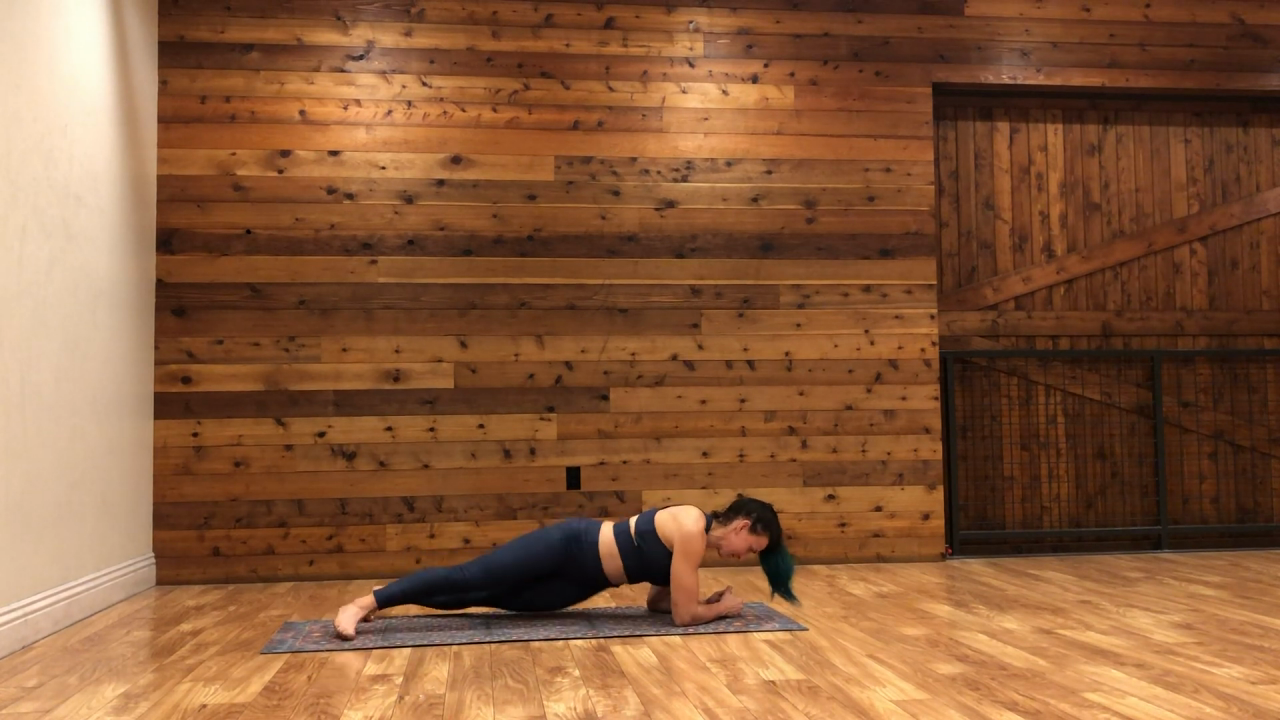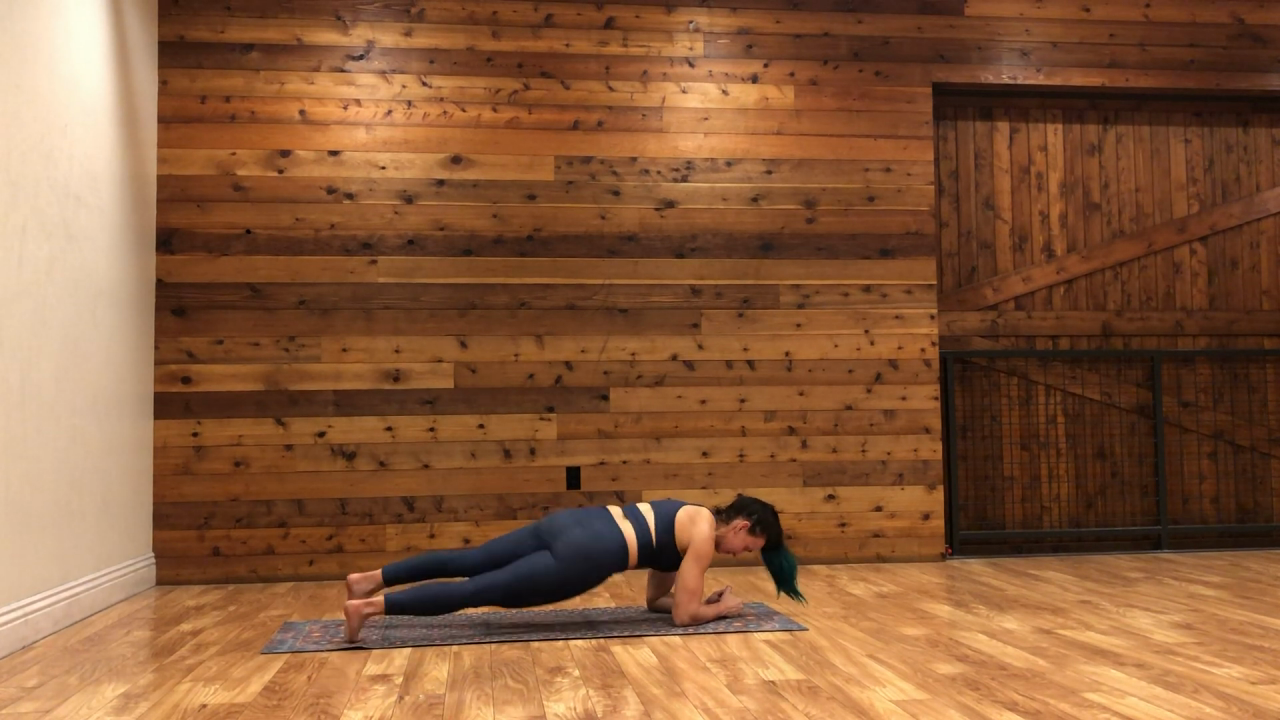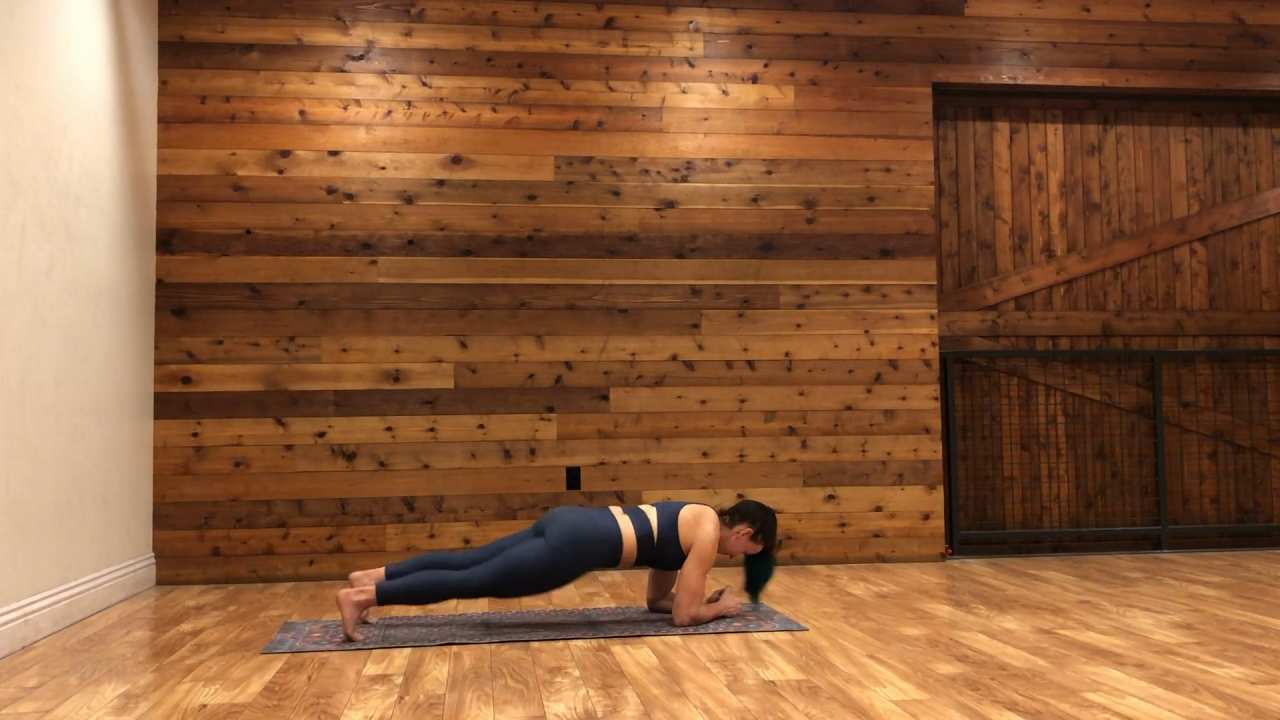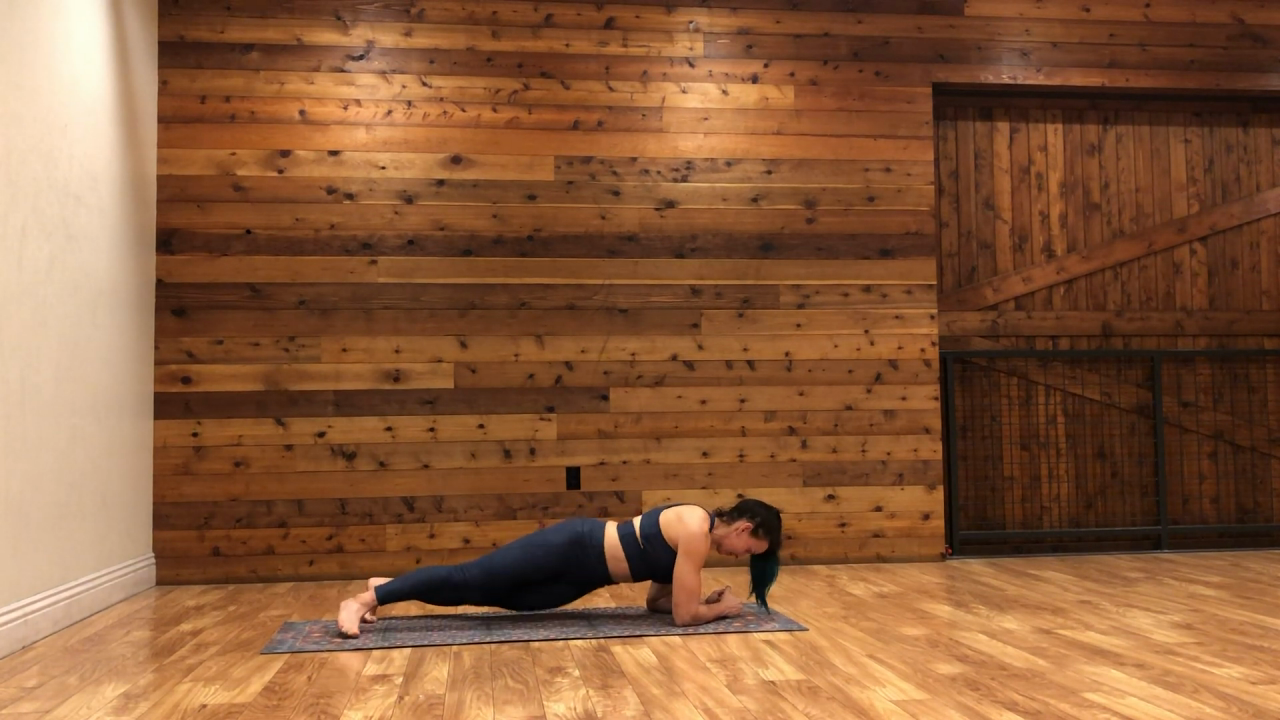
dt=0.7s
person 1, frame 1
left shoulder: (697, 537)
right shoulder: (691, 530)
left elbow: (659, 601)
right elbow: (683, 615)
left wrist: (706, 601)
right wrist: (721, 607)
left hip: (585, 576)
right hip: (570, 546)
left knee: (486, 596)
right knee: (470, 579)
left ankle: (383, 597)
right ankle: (365, 603)
person 1, frame 2
left shoulder: (690, 520)
right shoulder: (705, 533)
left elbow: (657, 598)
right elbow: (684, 615)
left wrist: (704, 598)
right wrist: (722, 607)
left hip: (570, 523)
right hip: (583, 554)
left knee: (467, 562)
right knee: (478, 591)
left ankle: (372, 578)
right ankle: (370, 605)
person 1, frame 3
left shoulder: (692, 521)
right shoulder: (708, 533)
left elbow: (657, 598)
right elbow: (683, 614)
left wrist: (704, 598)
right wrist: (720, 607)
left hip: (570, 523)
right hip: (579, 543)
left knee: (468, 562)
right knee: (469, 582)
left ankle: (374, 576)
right ankle: (360, 597)
person 1, frame 4
left shoulder: (695, 528)
right shoulder: (696, 530)
left elbow: (659, 600)
right elbow: (684, 615)
left wrist: (705, 599)
right wrist: (721, 607)
left hip: (582, 576)
right hip: (570, 550)
left knee: (482, 595)
right knee: (469, 578)
left ankle: (385, 586)
right ankle: (367, 598)
